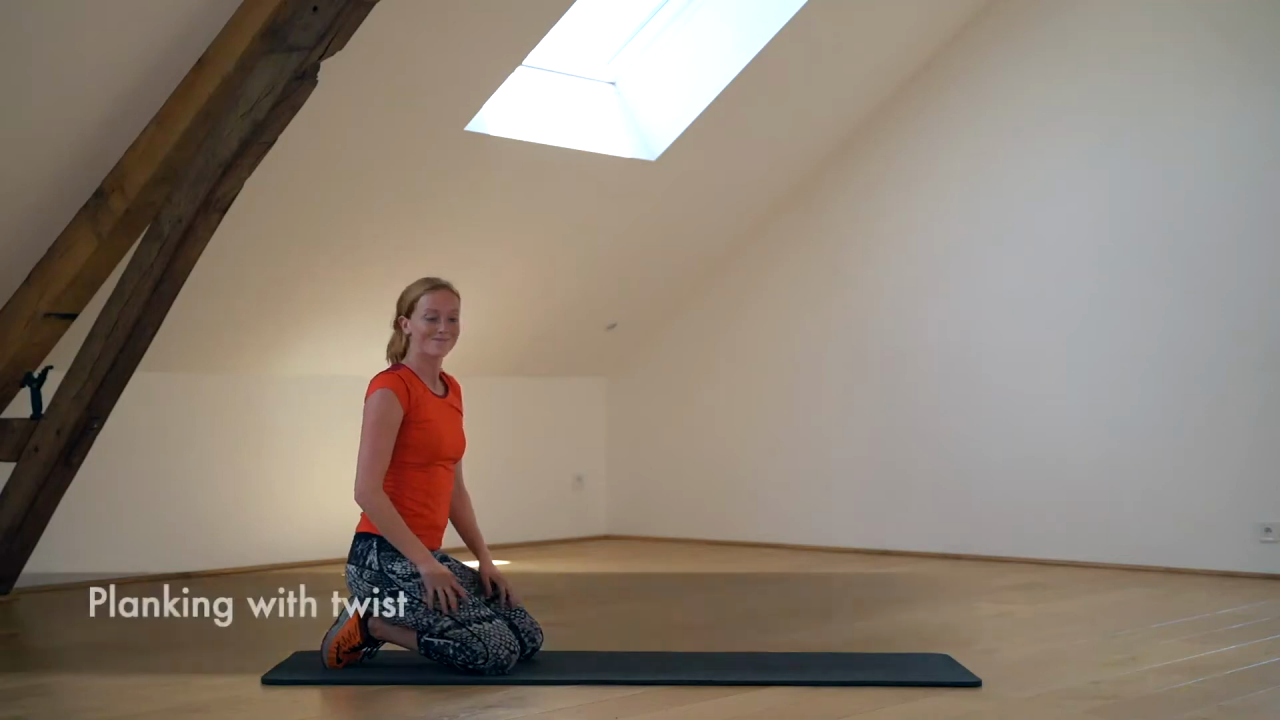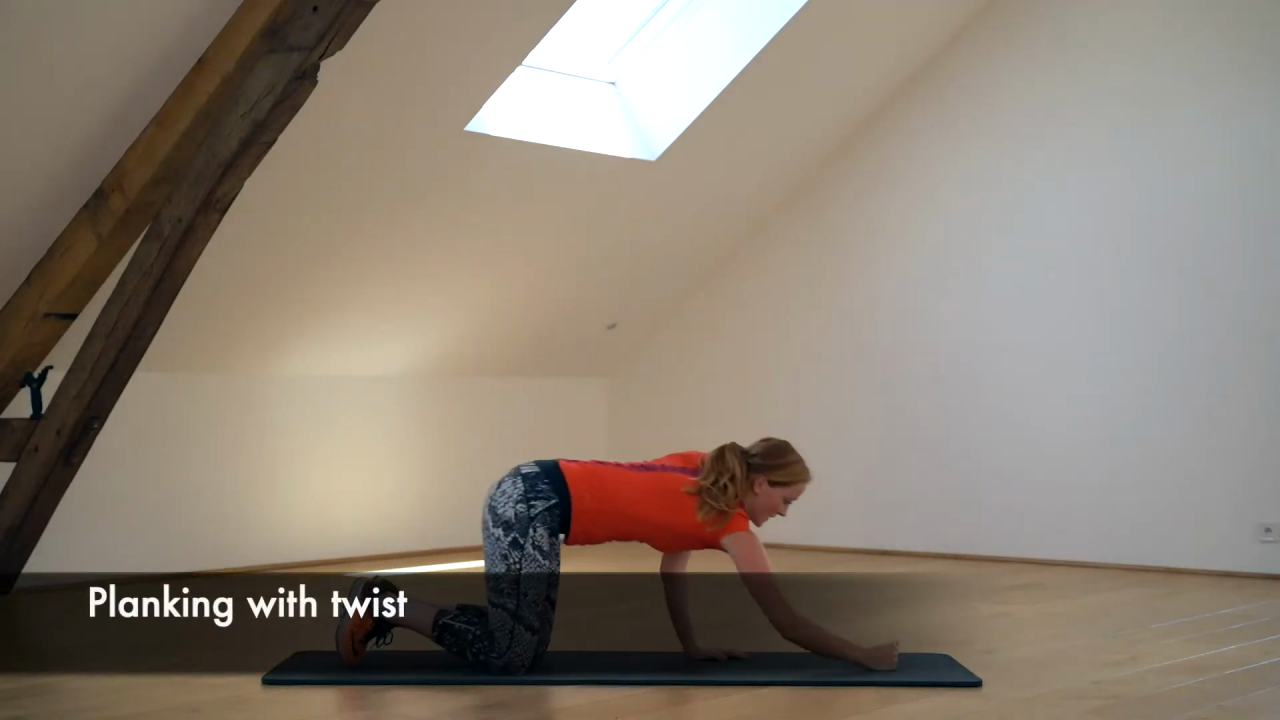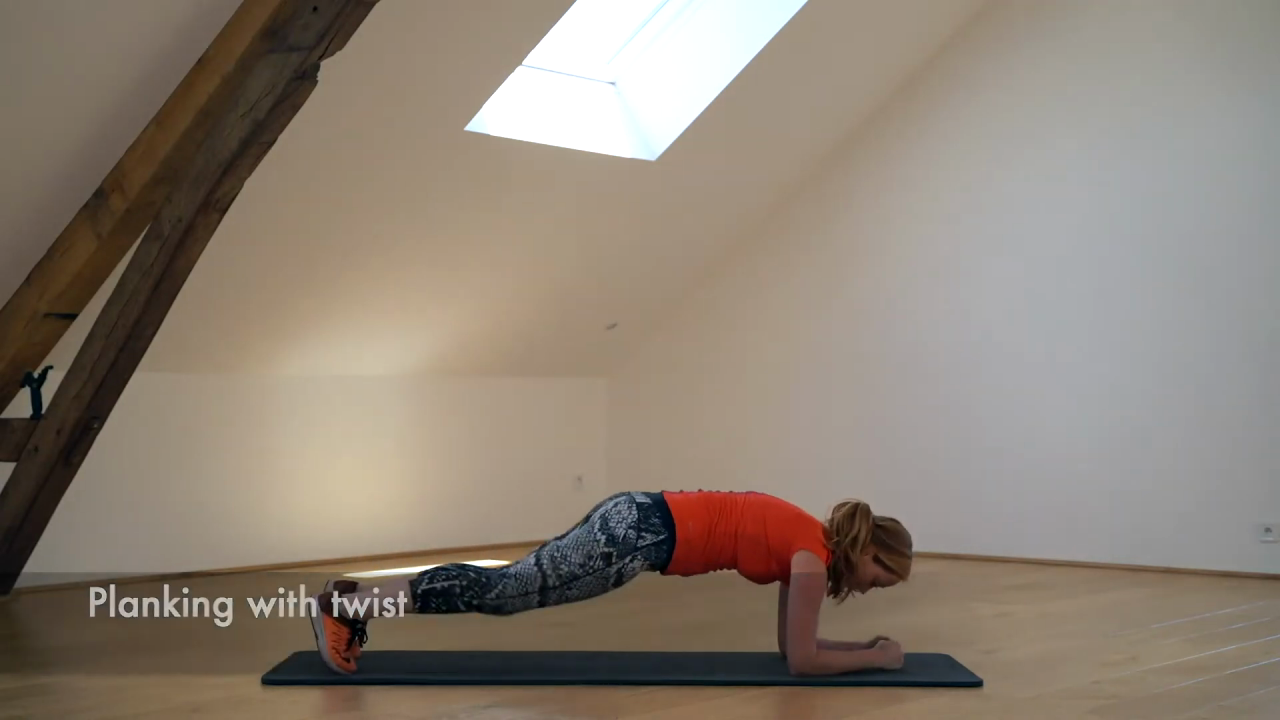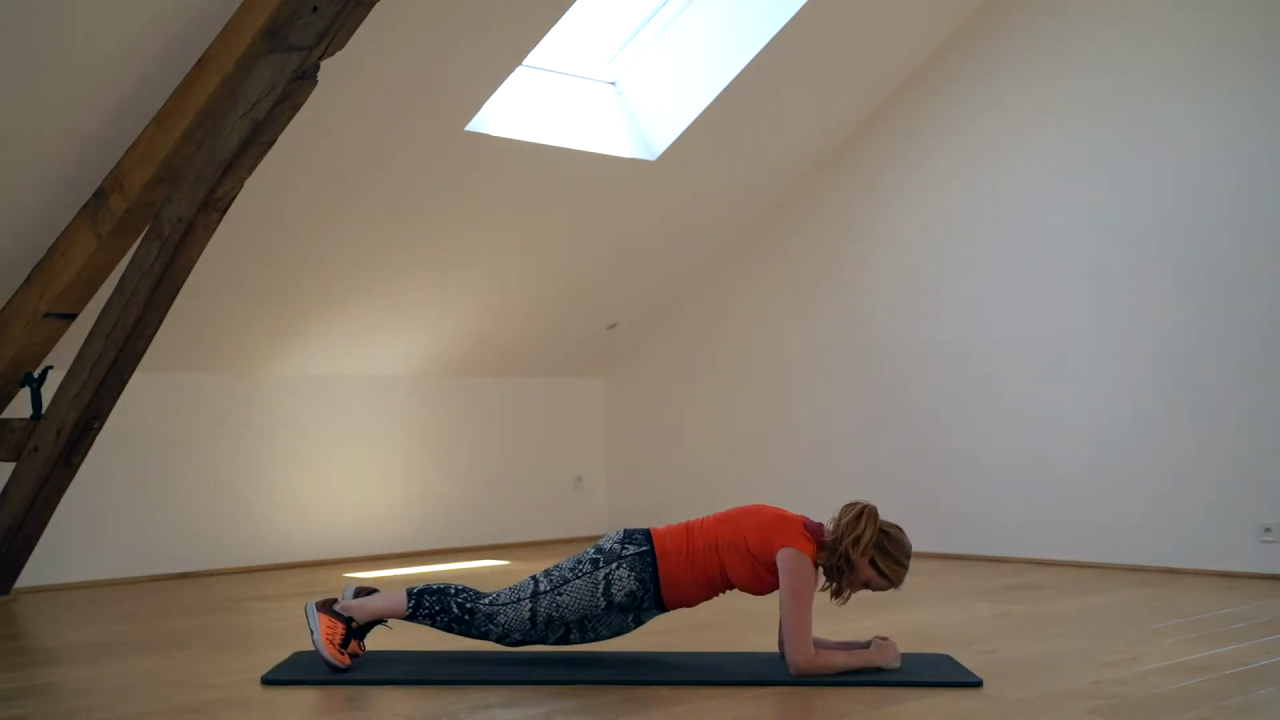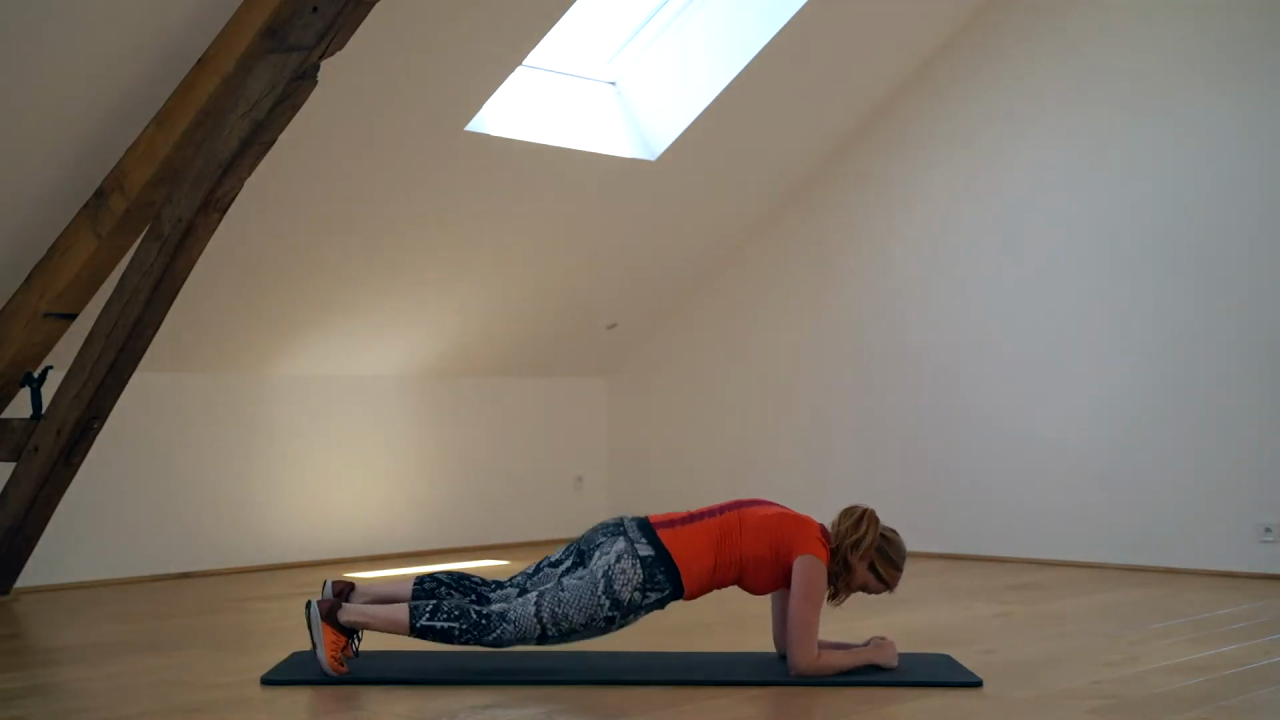
dt=1s
person 1, frame 1
left shoulder: (451, 390)
right shoulder: (390, 388)
right elbow: (367, 491)
left wrist: (484, 561)
right wrist: (427, 564)
left hip: (424, 557)
right hip: (386, 560)
left knee: (528, 637)
right knee: (496, 651)
left ankle: (387, 617)
right ankle: (371, 624)
person 1, frame 2
left shoulder: (700, 476)
right shoulder: (731, 521)
left elbow: (671, 569)
right elbow: (787, 623)
left wrist: (691, 645)
right wrist: (864, 655)
left hip: (523, 491)
right hip: (530, 508)
left knee: (524, 640)
right knee: (511, 654)
left ankle: (389, 602)
right ankle: (388, 607)
person 1, frame 3
left shoulder: (800, 541)
right shoulder: (813, 553)
left elbow: (791, 642)
right elbow: (803, 661)
left wrist: (864, 644)
right wrist: (877, 657)
left hip: (636, 518)
right hip: (642, 534)
left knee: (511, 587)
right knee: (504, 590)
left ankle: (364, 596)
right ankle: (350, 604)
person 1, frame 4
left shoulder: (808, 543)
right shoulder: (799, 551)
left elbow: (792, 643)
right elbow: (802, 661)
left wrist: (863, 646)
right wrist: (873, 656)
left hip: (641, 591)
right hip: (631, 572)
left knee: (509, 624)
right knee: (496, 616)
left ankle: (370, 603)
right ankle: (343, 610)
person 1, frame 5
left shoulder: (792, 533)
right shoulder: (814, 555)
left elbow: (785, 643)
right elbow: (804, 663)
left wrist: (858, 645)
right wrist: (871, 654)
left hip: (624, 538)
right hip: (636, 577)
left knee: (496, 595)
right knee: (496, 621)
left ankle: (355, 592)
right ankle: (341, 614)
